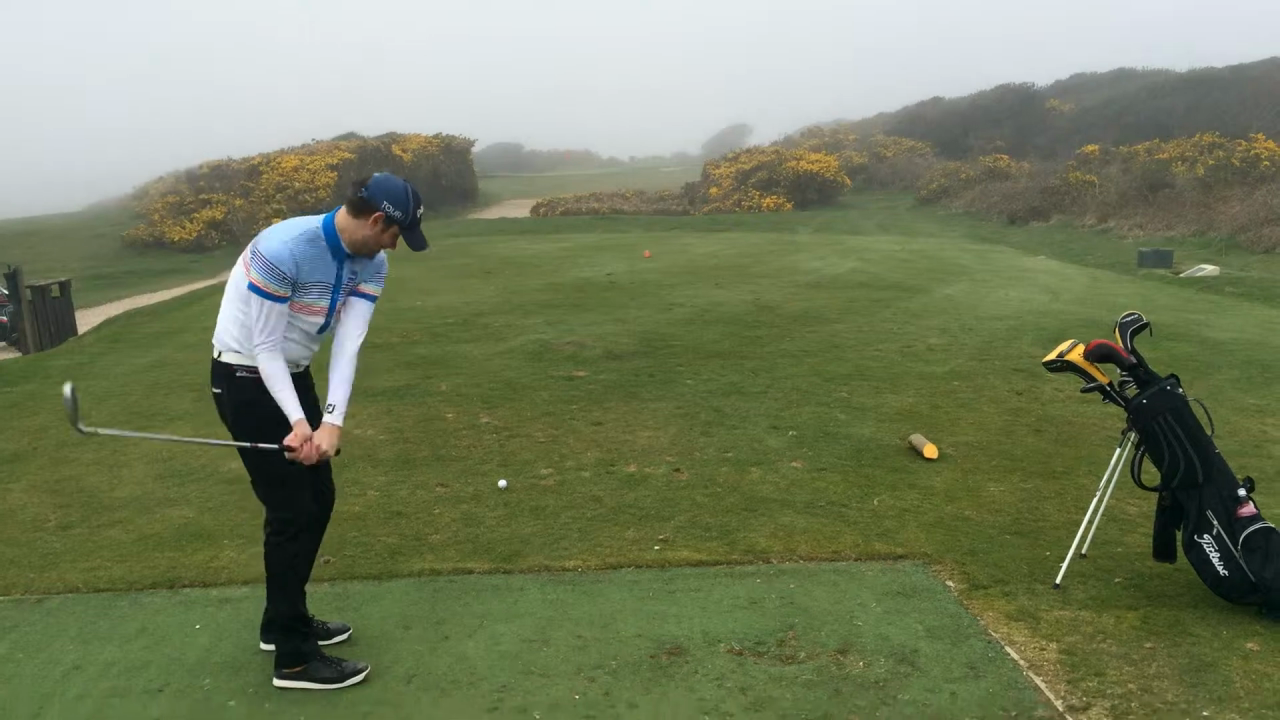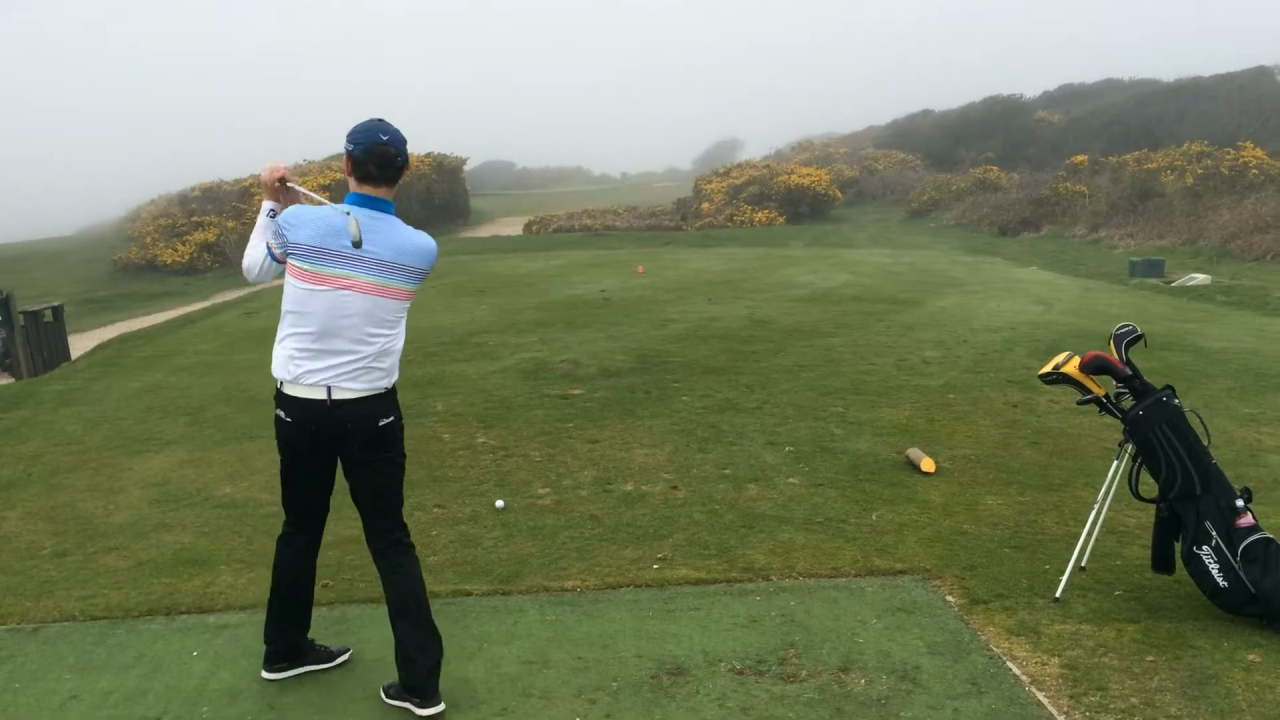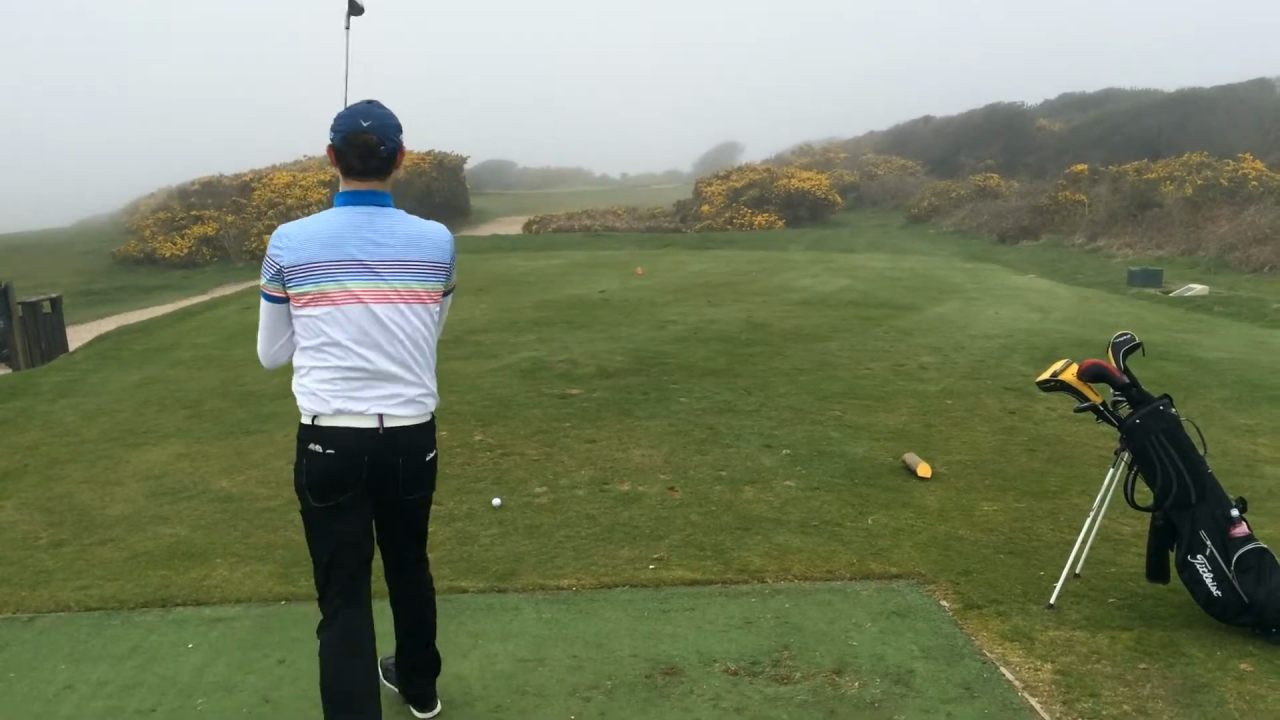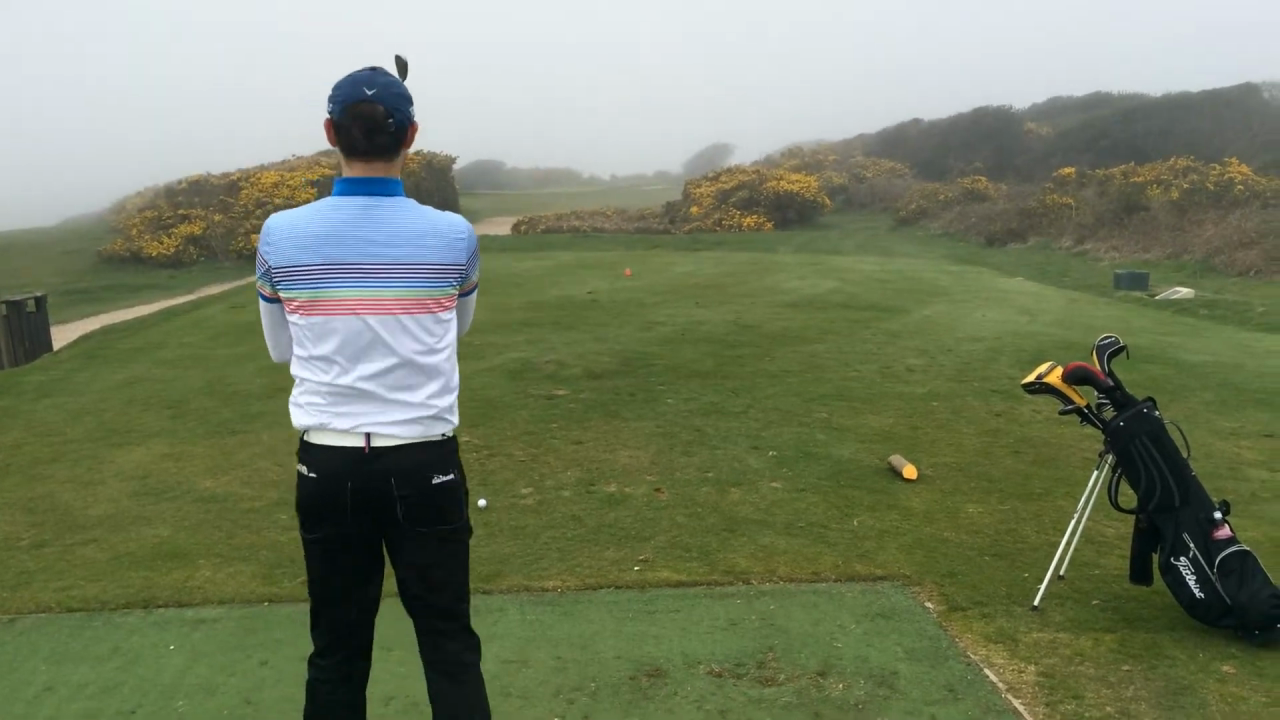
dt=0.7s
person 1, frame 1
left shoulder: (371, 265)
right shoulder: (282, 248)
left elbow: (348, 342)
right elbow: (260, 345)
left wrist: (333, 420)
right wrist: (297, 422)
left hip: (292, 376)
right hip: (248, 381)
left knee: (315, 499)
right knee: (292, 509)
left ankle: (284, 619)
right ankle: (294, 655)
person 1, frame 2
left shoulder: (295, 223)
right shoulder: (421, 249)
left elbow: (253, 271)
left wrist: (271, 204)
left hip: (299, 408)
right hip: (372, 413)
left knee: (300, 528)
right knee: (390, 538)
left ankle: (284, 650)
person 1, frame 3
left shoulder: (289, 243)
right shoulder: (437, 241)
left elbow: (272, 354)
left hip: (330, 446)
right hip: (411, 440)
left knee: (344, 604)
right knee: (409, 566)
person 1, frame 4
left shoulder: (280, 234)
right shoulder: (454, 235)
left elbow: (282, 349)
left hip: (329, 468)
right hip: (424, 466)
left knee: (337, 647)
right knee: (449, 644)
